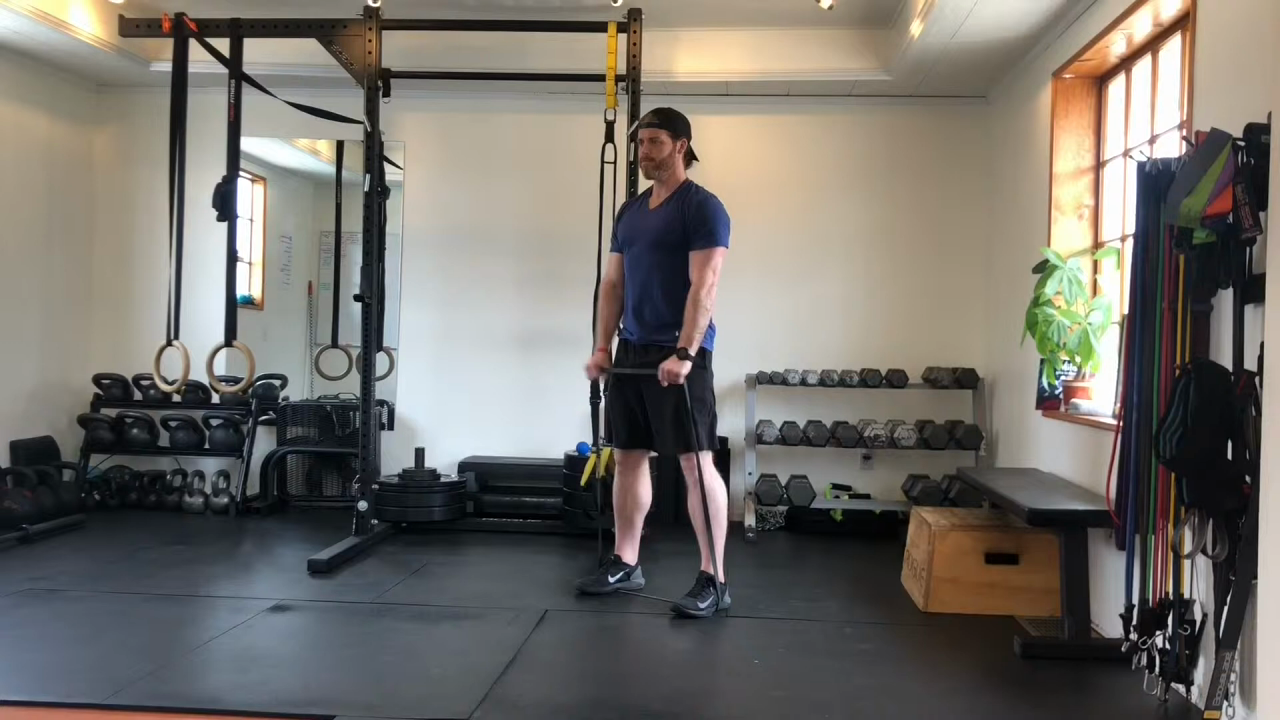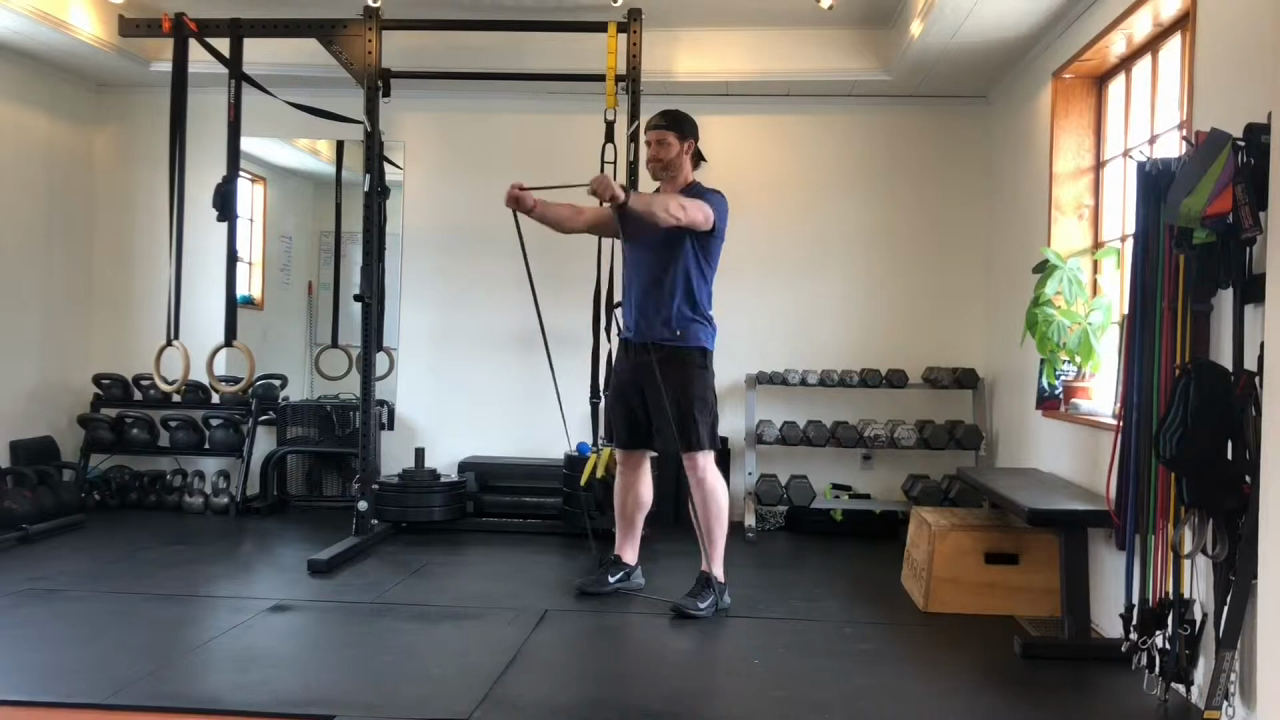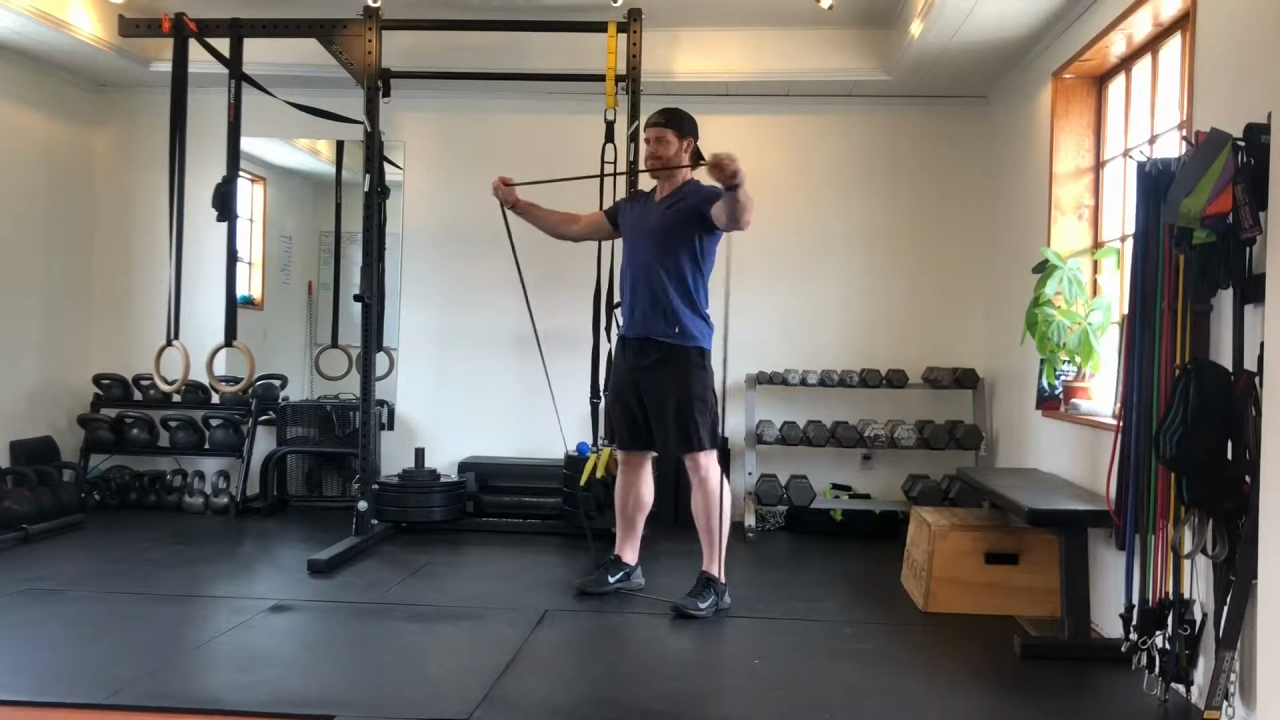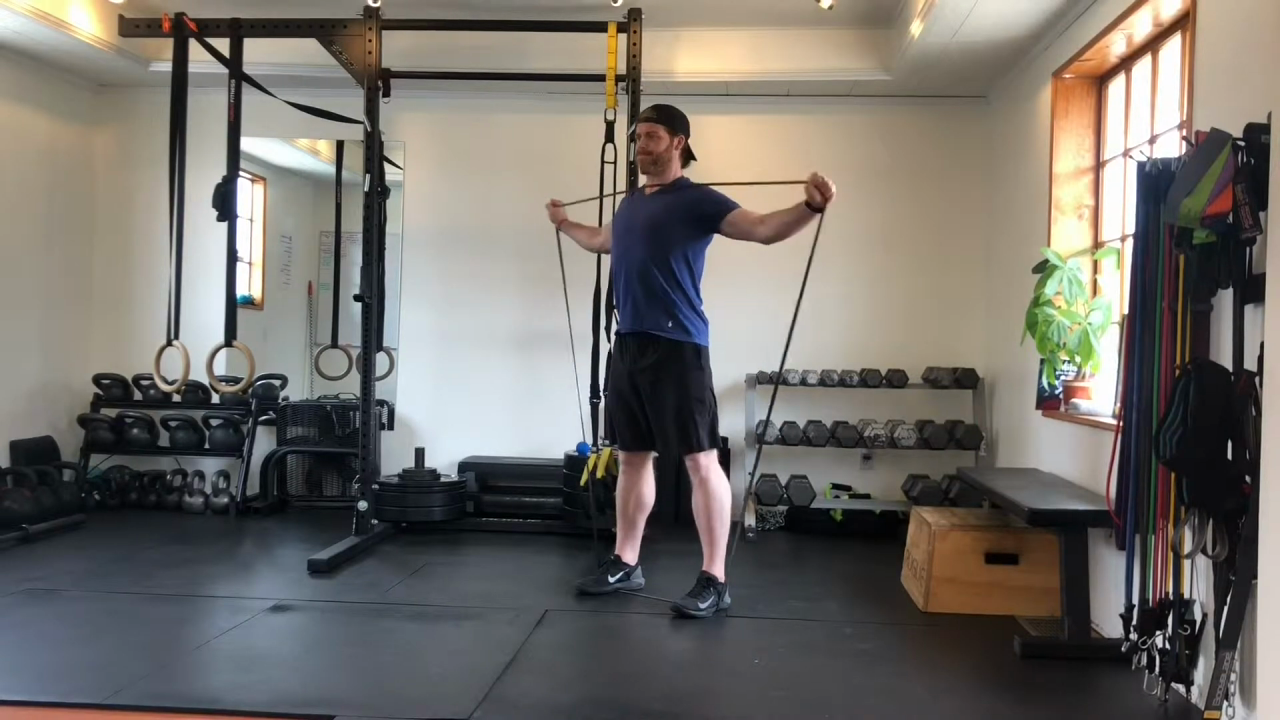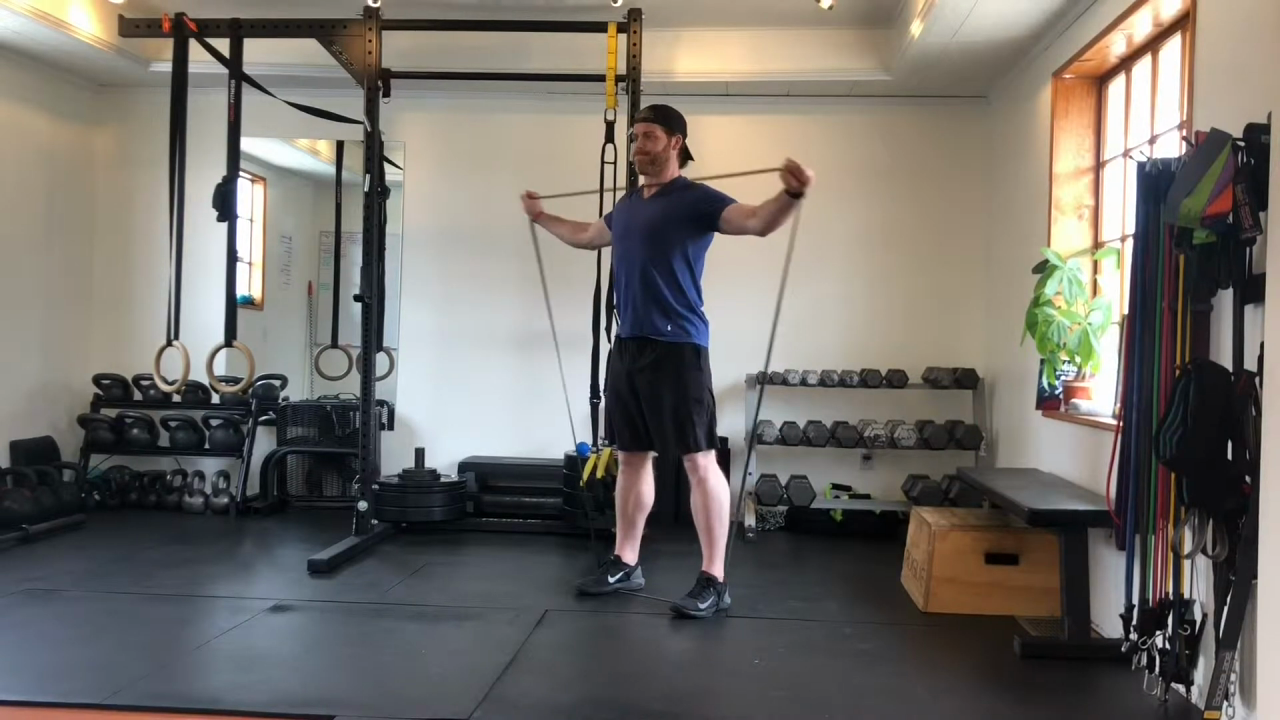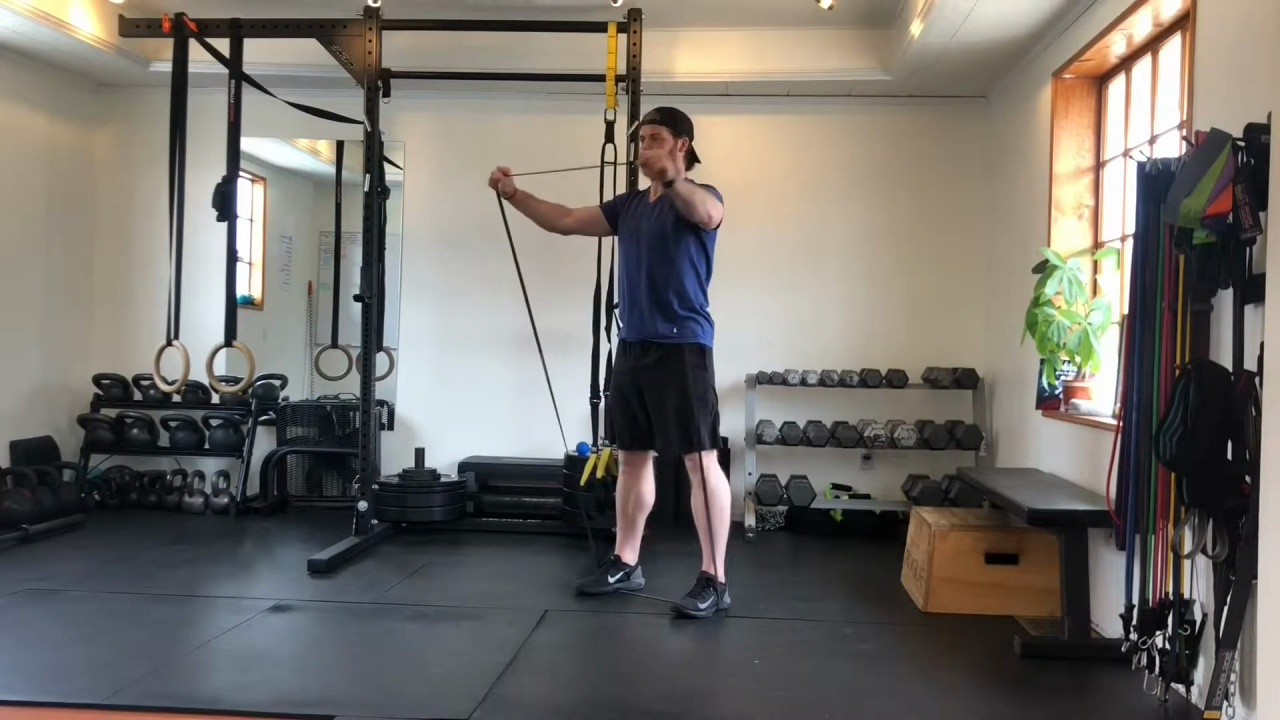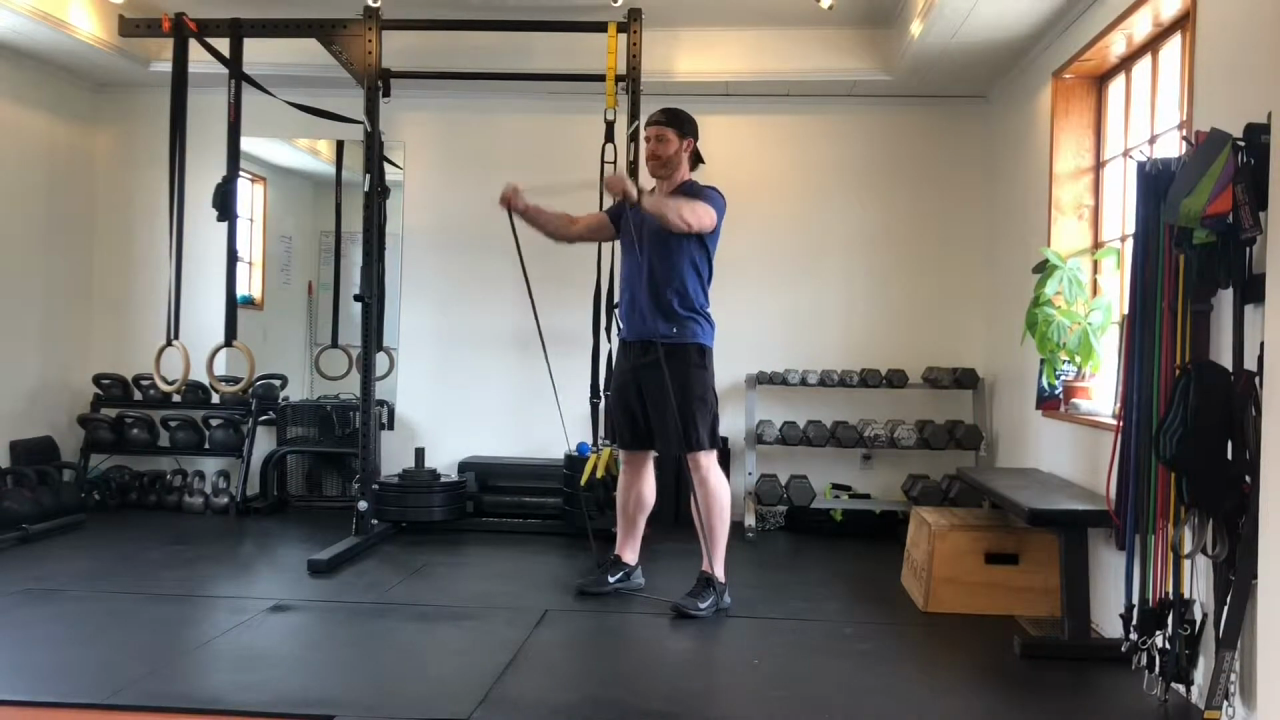
dt=0.4s
person 1, frame 1
left shoulder: (702, 207)
right shoulder: (630, 210)
left elbow: (703, 286)
right elbow: (613, 282)
left wrist: (686, 352)
right wrist: (601, 344)
left hip: (680, 355)
right hip: (632, 350)
left knee: (695, 462)
right knee: (627, 458)
left ankle: (713, 579)
right ankle: (624, 562)
person 1, frame 2
left shoulder: (707, 202)
right shoulder: (635, 209)
left elbow: (676, 212)
right elbow: (577, 219)
left wrist: (625, 196)
right wrist: (531, 206)
left hip: (683, 348)
right hip: (633, 346)
left knee: (698, 461)
right knee: (629, 457)
left ankle: (714, 579)
right ankle: (625, 562)
person 1, frame 3
left shoulder: (701, 199)
right shoulder: (635, 205)
left elbow: (736, 218)
right elbow: (575, 227)
left wrist: (734, 184)
right wrist: (517, 205)
left hip: (681, 347)
right hip: (632, 347)
left knee: (700, 460)
right knee: (631, 457)
left ankle: (715, 580)
right ankle: (625, 563)
person 1, frame 4
left shoulder: (696, 200)
right shoulder: (631, 203)
left elbow: (762, 228)
right elbow: (606, 240)
left wrist: (810, 207)
right wrist: (564, 224)
left hip: (676, 346)
right hip: (627, 345)
left knee: (700, 461)
right knee: (632, 457)
left ankle: (714, 580)
right ankle: (625, 563)
person 1, frame 5
left shoulder: (697, 199)
right shoulder: (628, 204)
left elbow: (758, 221)
right elbow: (589, 235)
left wrist: (792, 193)
right wrist: (542, 215)
left hip: (676, 345)
right hip: (628, 345)
left knee: (698, 460)
right knee: (630, 457)
left ankle: (712, 578)
right ankle: (623, 562)
person 1, frame 6
left shoulder: (699, 197)
right shoulder: (629, 205)
left elbow: (708, 212)
right elbow: (565, 220)
left wrist: (671, 179)
right wrist: (514, 194)
left hip: (682, 346)
right hip: (632, 346)
left knee: (700, 460)
right knee: (632, 457)
left ankle: (714, 580)
right ankle: (625, 563)
person 1, frame 7
left shoulder: (704, 198)
right shoulder: (630, 208)
left elbow: (684, 217)
right elbow: (573, 228)
left wrist: (638, 199)
right wrist: (525, 208)
left hip: (682, 346)
right hip: (633, 346)
left knee: (701, 460)
right knee: (633, 457)
left ankle: (714, 580)
right ankle: (625, 563)
